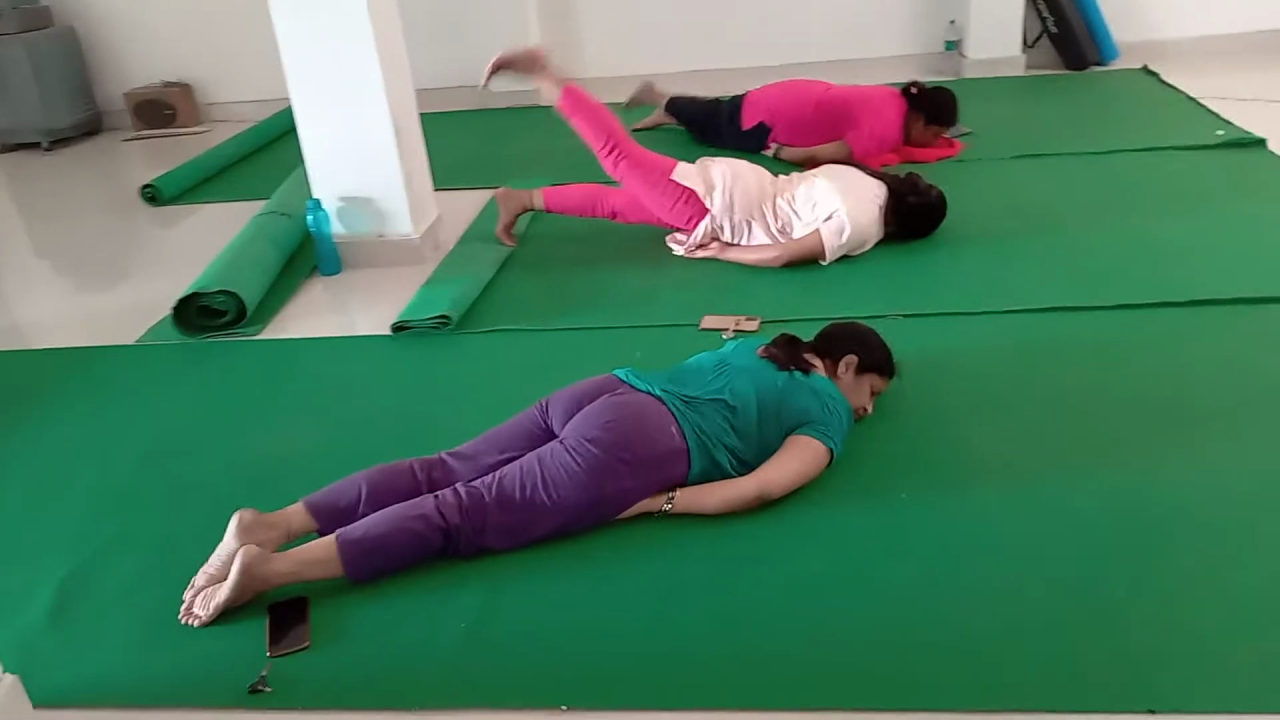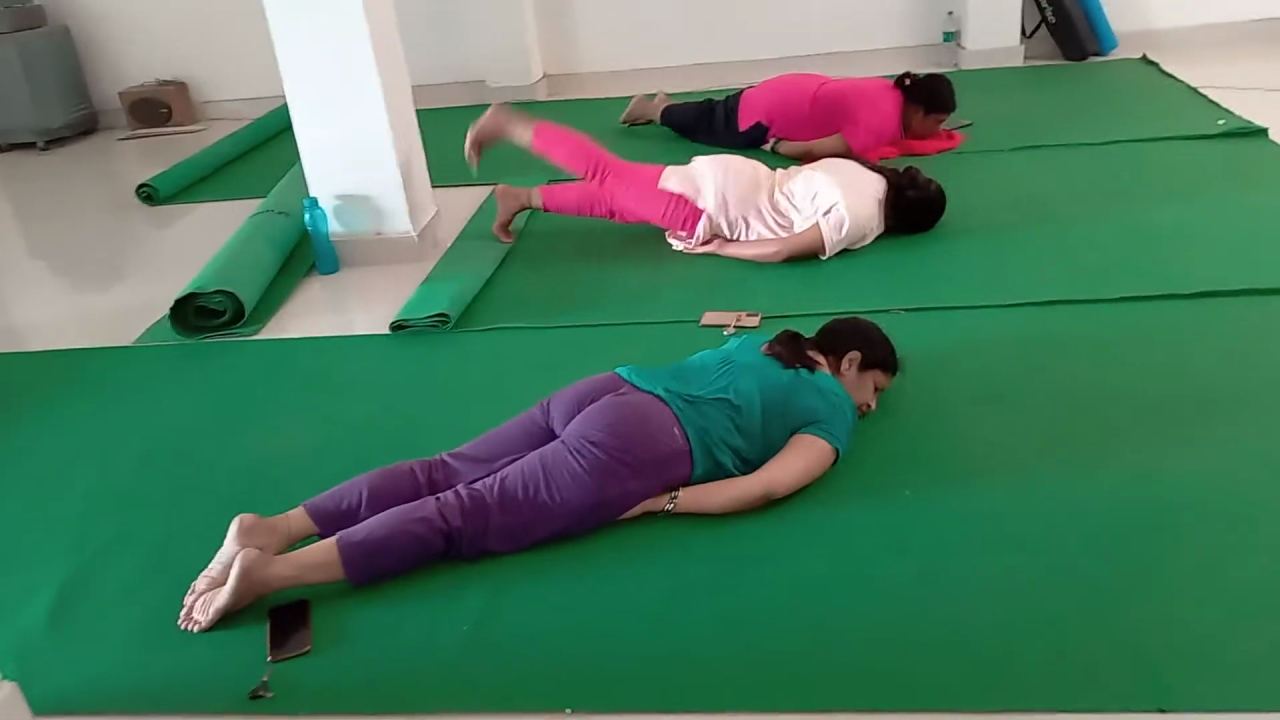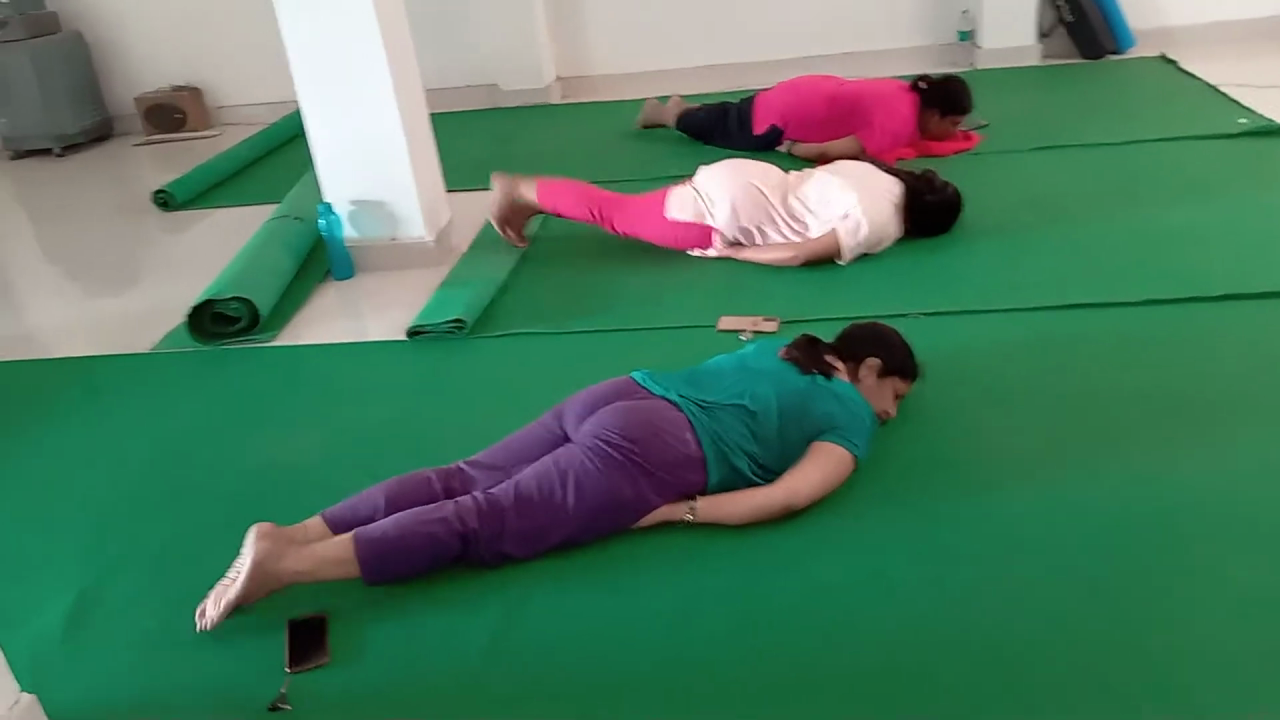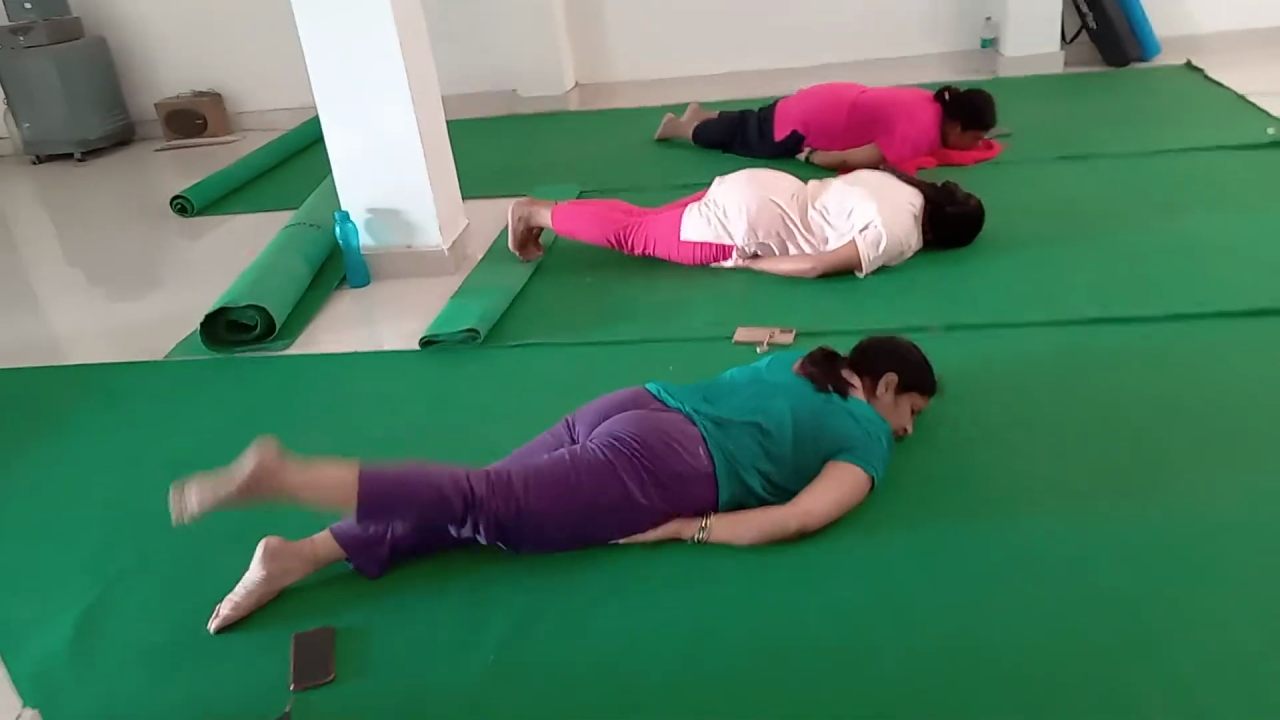
dt=0.2s
person 1, frame 1
left shoulder: (767, 347)
right shoulder: (827, 416)
right elbow: (762, 486)
right wrist: (662, 502)
left hip: (598, 393)
right hip: (633, 444)
left knee: (441, 474)
right knee: (466, 516)
left ankle: (270, 523)
right ankle: (269, 568)
person 1, frame 2
left shoulder: (769, 344)
right shoulder: (832, 413)
right elbow: (766, 485)
right wrist: (663, 502)
left hip: (598, 393)
right hip: (636, 446)
left knee: (442, 476)
right knee: (466, 519)
left ankle: (271, 527)
right ankle: (269, 571)
person 1, frame 3
left shoulder: (785, 350)
right shoulder: (851, 419)
right elbow: (787, 496)
right wrist: (681, 508)
left hip: (616, 396)
right hip: (649, 451)
left knee: (461, 482)
right knee: (480, 526)
left ankle: (290, 543)
right ankle: (284, 557)
person 1, frame 4
left shoulder: (799, 366)
right shoulder: (866, 440)
right elbow: (797, 518)
right wrist: (690, 526)
left hip: (629, 406)
right hip: (659, 460)
left knee: (462, 504)
right knee: (486, 506)
left ankle: (294, 554)
right ankle: (278, 474)
person 2, frame 1
left shoulder: (866, 180)
right shoulder: (858, 229)
right elbow: (783, 257)
right wrist: (720, 253)
left hip: (738, 182)
right hip: (718, 203)
left knee: (615, 201)
right knee: (619, 155)
left ankle: (525, 198)
right ankle: (540, 73)
person 2, frame 2
left shoulder: (863, 173)
right shoulder: (861, 222)
right elbow: (782, 251)
right wrist: (719, 247)
left hip: (732, 176)
right hip: (716, 200)
left knee: (611, 200)
right knee: (605, 176)
left ankle: (523, 197)
right ankle: (509, 125)
person 2, frame 3
left shoulder: (880, 175)
right shoulder: (877, 225)
right elbow: (799, 255)
right wrist: (736, 252)
left hip: (746, 179)
right hip: (730, 213)
left knee: (628, 206)
right knee: (617, 214)
left ankle: (529, 196)
right ankle: (518, 189)
person 2, frame 4
left shoulder: (900, 185)
right shoulder: (897, 236)
right elbow: (816, 266)
right wrist: (751, 262)
left hip: (761, 188)
right hip: (744, 228)
left knee: (644, 219)
right knee: (633, 235)
left ankle: (545, 206)
right ankle: (535, 214)
person 3, frame 1
left shoulder: (899, 100)
right shoulder: (884, 133)
right elbow: (817, 156)
right wrist: (777, 152)
left hip: (795, 99)
right hip: (772, 116)
left knee: (719, 120)
right knee: (712, 119)
left ankle: (669, 110)
right ankle: (656, 97)
person 3, frame 2
left shoulder: (896, 91)
right shoulder: (882, 126)
right elbow: (813, 150)
right wrist: (774, 146)
left hip: (793, 92)
right hip: (766, 115)
left knee: (715, 117)
right knee: (706, 124)
left ankle: (666, 104)
right ankle: (650, 108)
person 3, frame 3
left shoulder: (912, 93)
right shoulder: (898, 127)
right elbow: (827, 152)
right wrist: (790, 148)
left hip: (807, 93)
right hip: (781, 118)
left knee: (729, 118)
right knee: (720, 128)
left ankle: (682, 107)
right ankle: (663, 114)
person 3, frame 4
left shoulder: (935, 103)
right shoulder: (920, 136)
right elbow: (847, 160)
right wrist: (809, 156)
left hip: (831, 101)
right hip: (802, 124)
left knee: (752, 125)
right knee: (743, 136)
left ankle: (701, 115)
right ankle: (680, 127)
